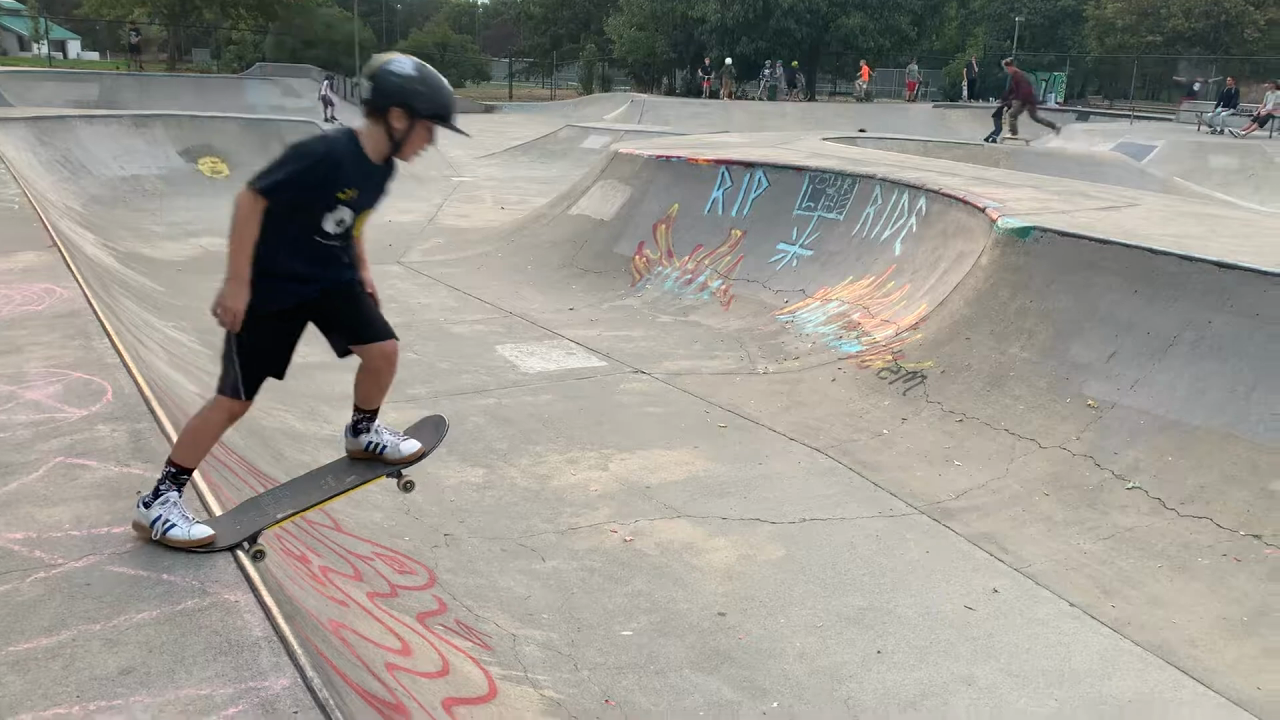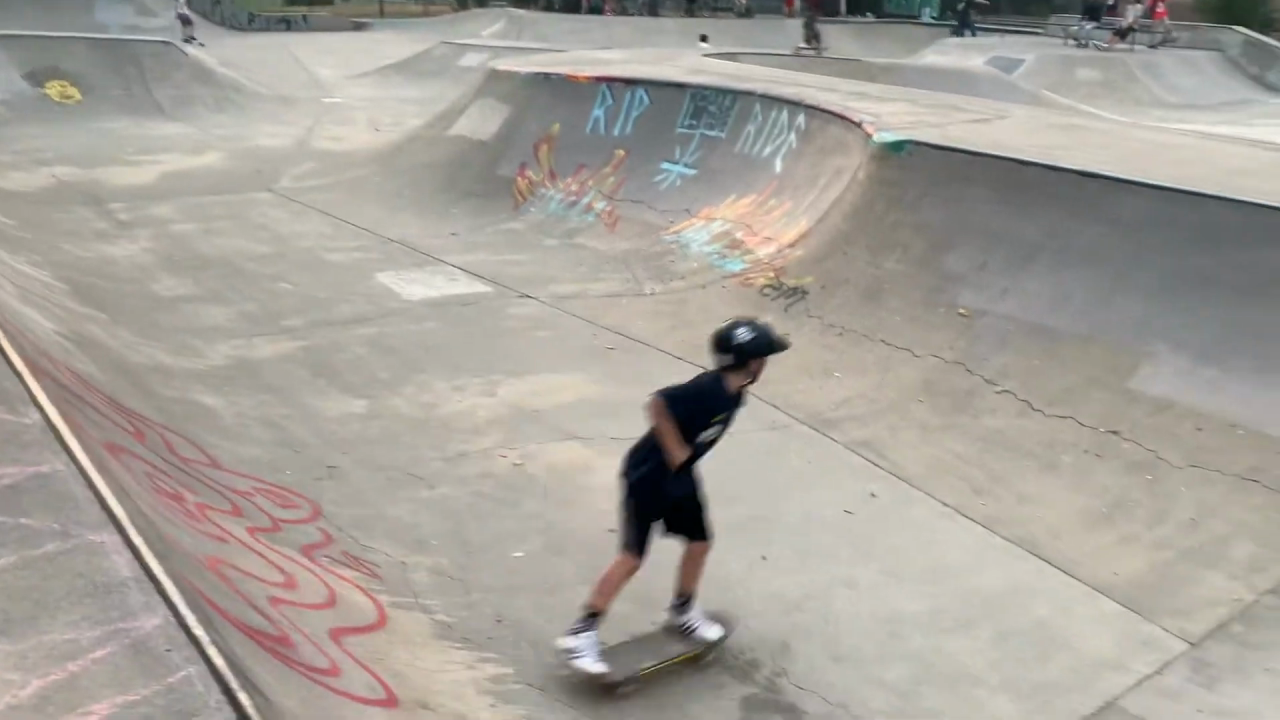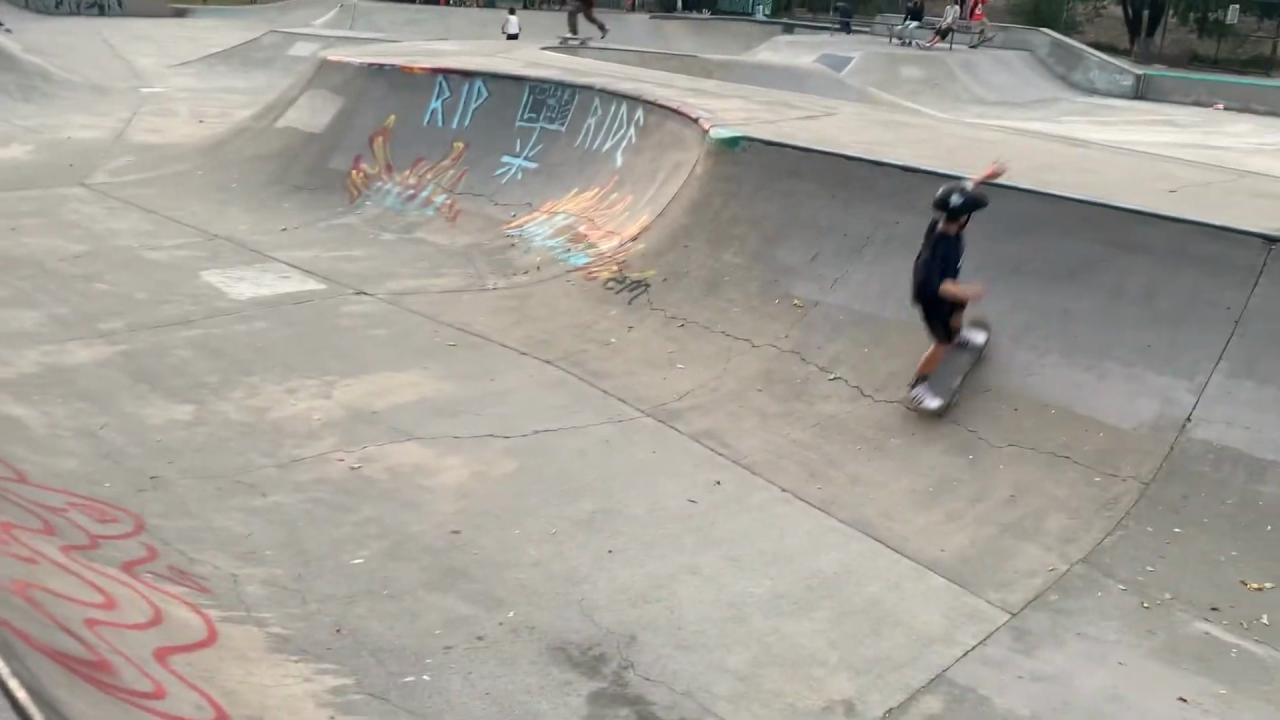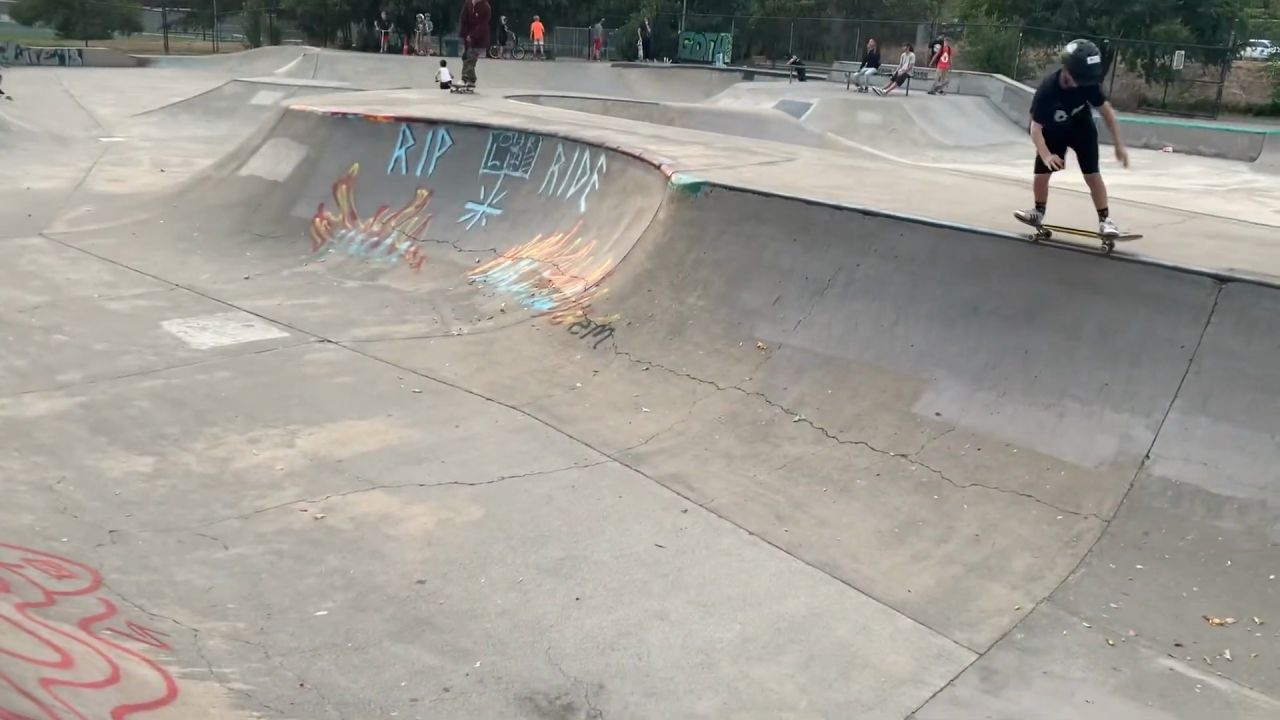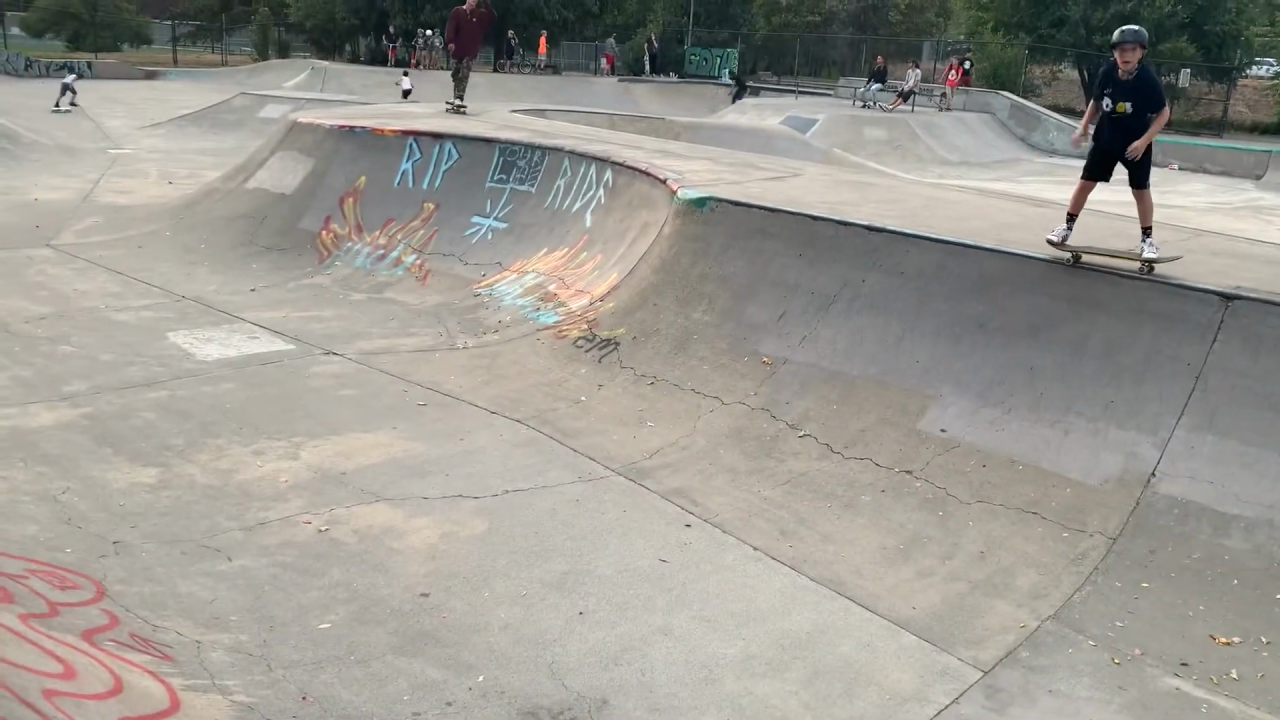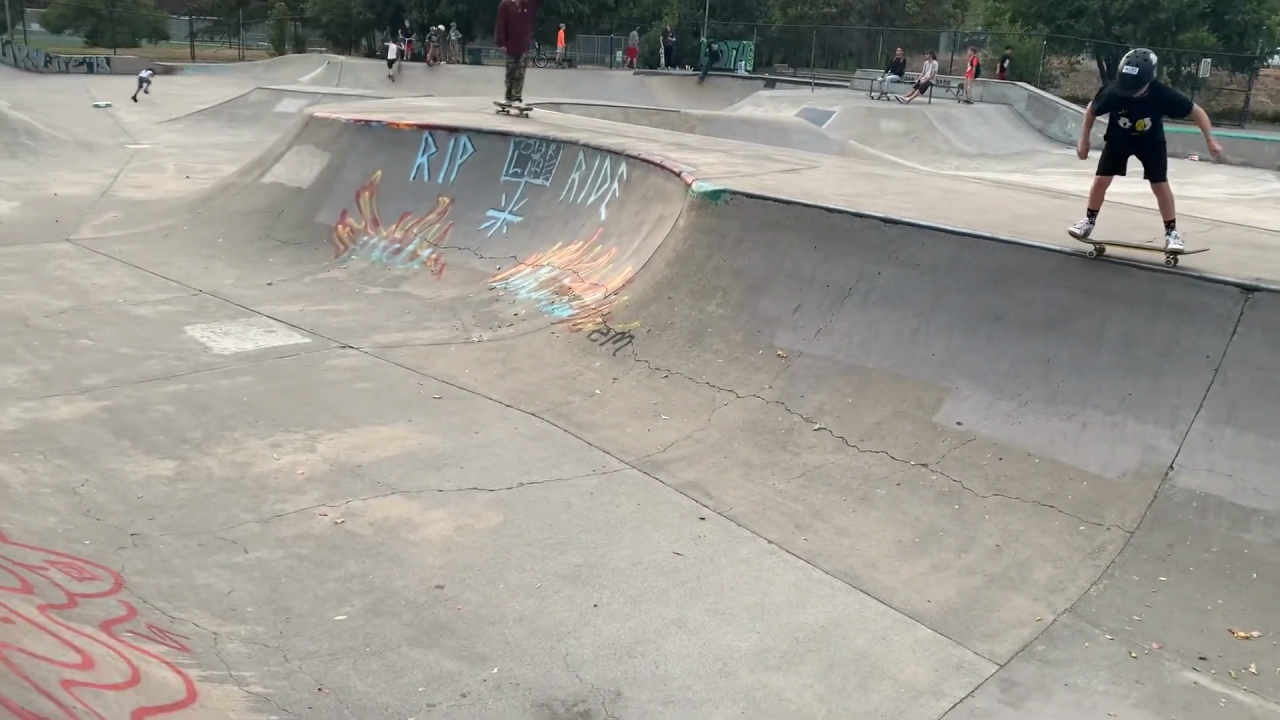
dt=0.7s
person 1, frame 1
left shoulder: (381, 167)
right shoulder: (326, 154)
right elbow: (252, 198)
left wrist: (361, 269)
right wrist: (236, 281)
left hip: (331, 277)
right hip: (271, 287)
left knee: (384, 350)
right knee: (234, 400)
left ankle: (363, 434)
right ankle: (161, 501)
person 1, frame 2
left shoulder: (733, 393)
right shoulder: (708, 390)
right elbow: (657, 403)
right wrist: (675, 451)
left hip: (681, 473)
right hip: (648, 472)
left knee: (700, 543)
right knee: (631, 558)
left ankle: (682, 611)
right ankle: (581, 632)
person 1, frame 3
left shoulder: (941, 221)
right shoulder: (937, 246)
left elbow: (965, 189)
right elbow: (943, 288)
left wrist: (985, 175)
right wrist: (968, 293)
left hip: (944, 283)
right hip: (932, 295)
left knee: (958, 311)
right knee: (943, 343)
left ankle: (957, 334)
right ankle: (918, 385)
person 1, frame 4
left shoulder: (1089, 84)
right shoulder: (1047, 90)
left elbow: (1107, 111)
right elbow: (1036, 128)
left wrist: (1118, 144)
right wrist: (1045, 154)
left hip: (1083, 130)
right hip: (1053, 133)
left knee: (1092, 174)
right knee: (1040, 176)
left ankle: (1105, 219)
right ankle: (1039, 212)
person 1, frame 5
left shoulder: (1149, 81)
right shoulder: (1106, 74)
left elbow: (1163, 113)
left wrist: (1144, 141)
right wrist: (1083, 126)
left hip: (1136, 144)
right hip: (1105, 141)
left knee: (1141, 190)
right knee: (1085, 184)
left ankle: (1147, 239)
right ankle: (1067, 227)
person 1, frame 6
left shoulder: (1163, 94)
right shoulder: (1112, 92)
left elbow: (1195, 112)
right elbow: (1092, 109)
left wrist: (1210, 140)
right wrist: (1084, 140)
left hip: (1151, 142)
right hip: (1117, 140)
left knee: (1159, 184)
right knee: (1101, 179)
left ankle: (1171, 232)
right ankle: (1089, 221)
